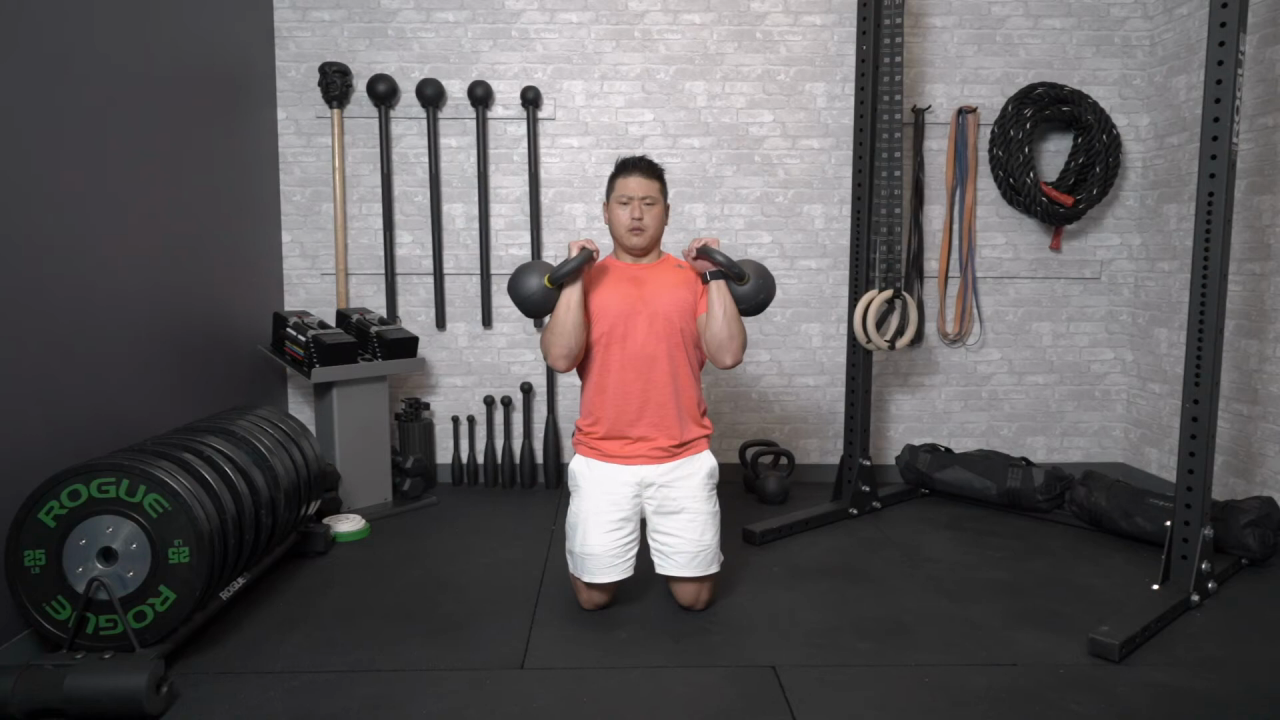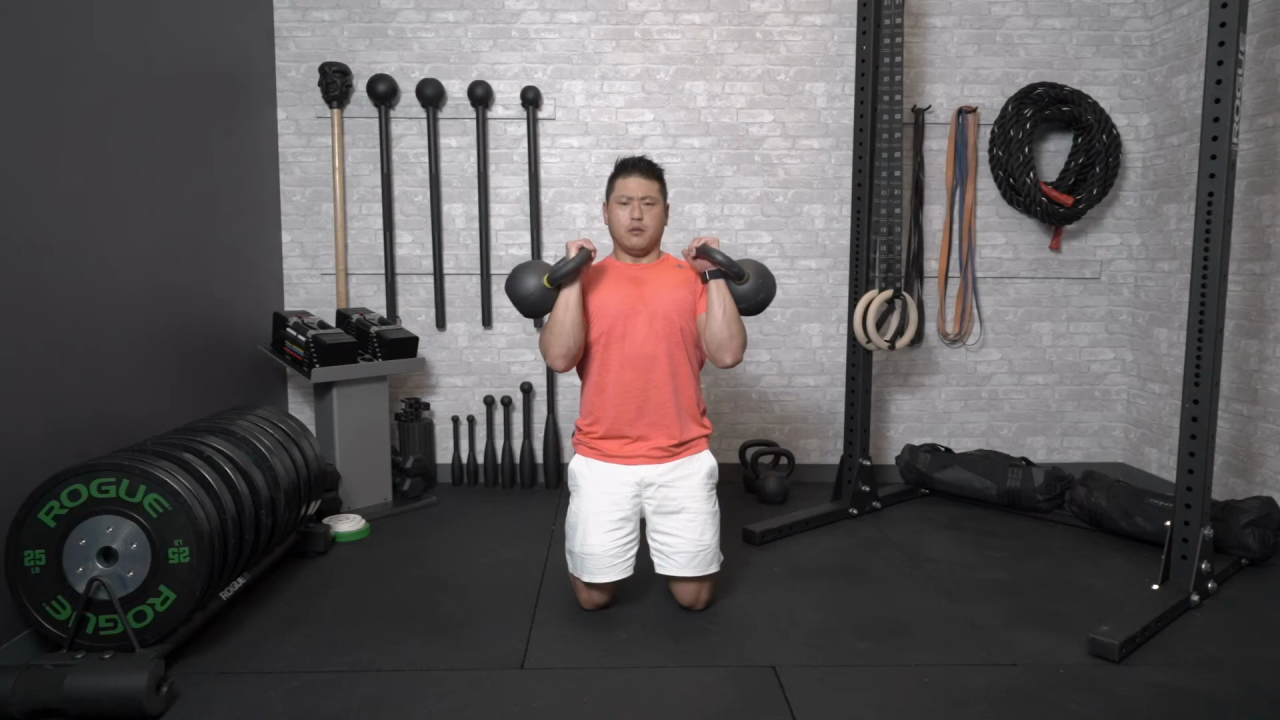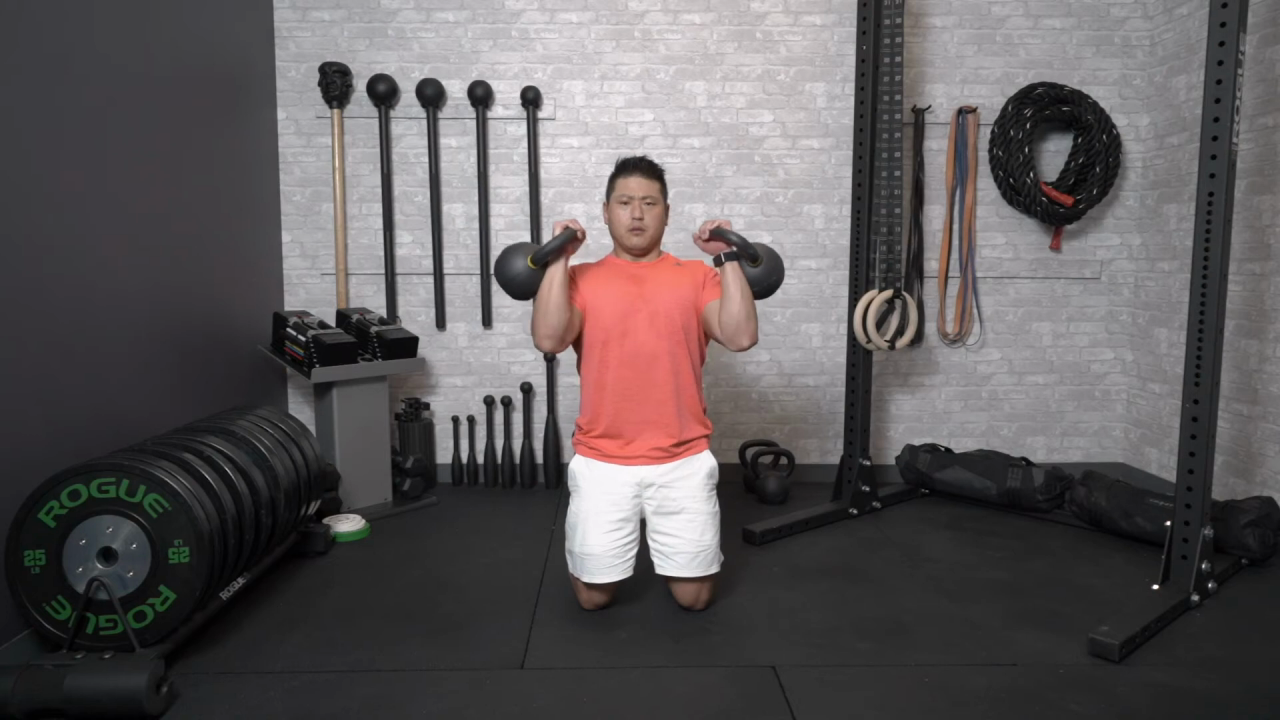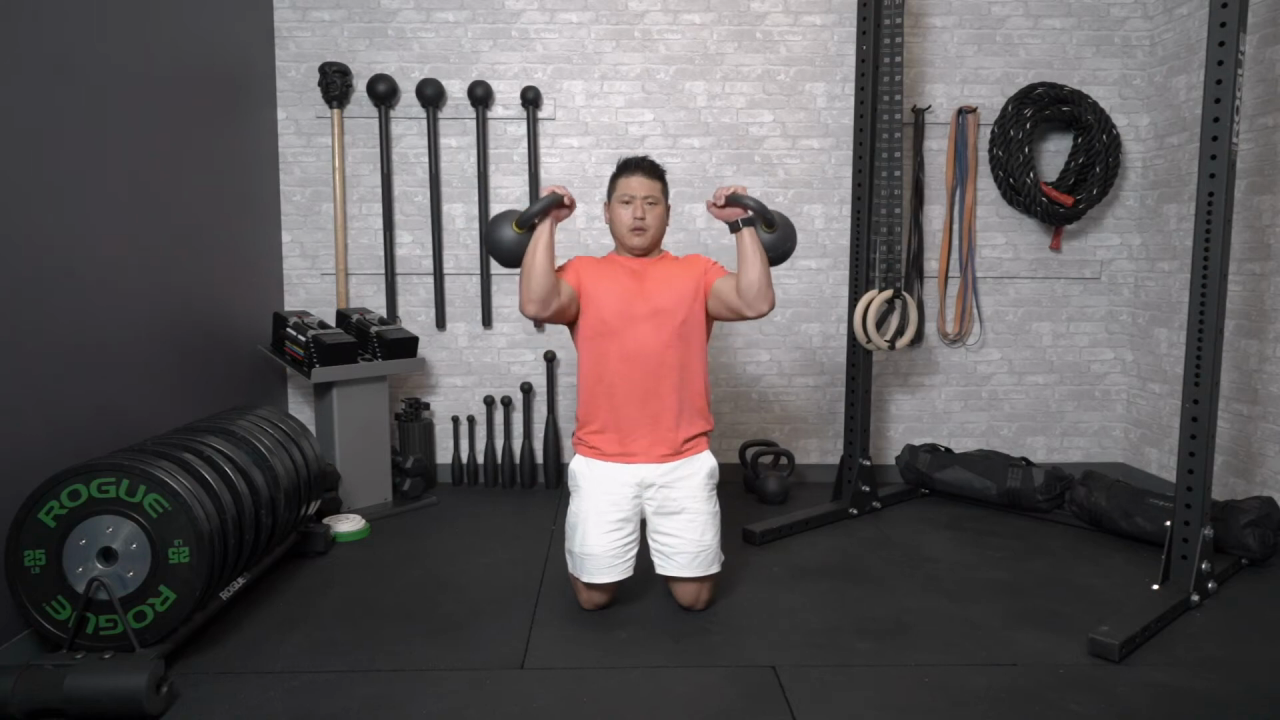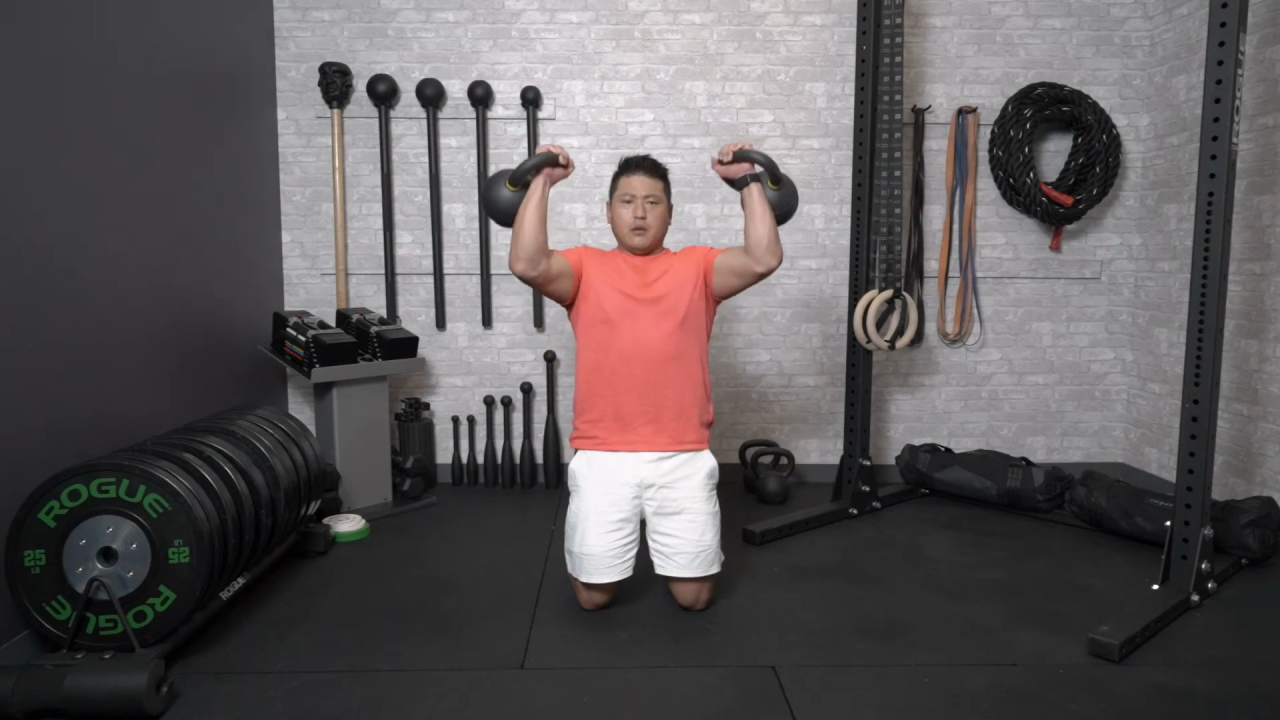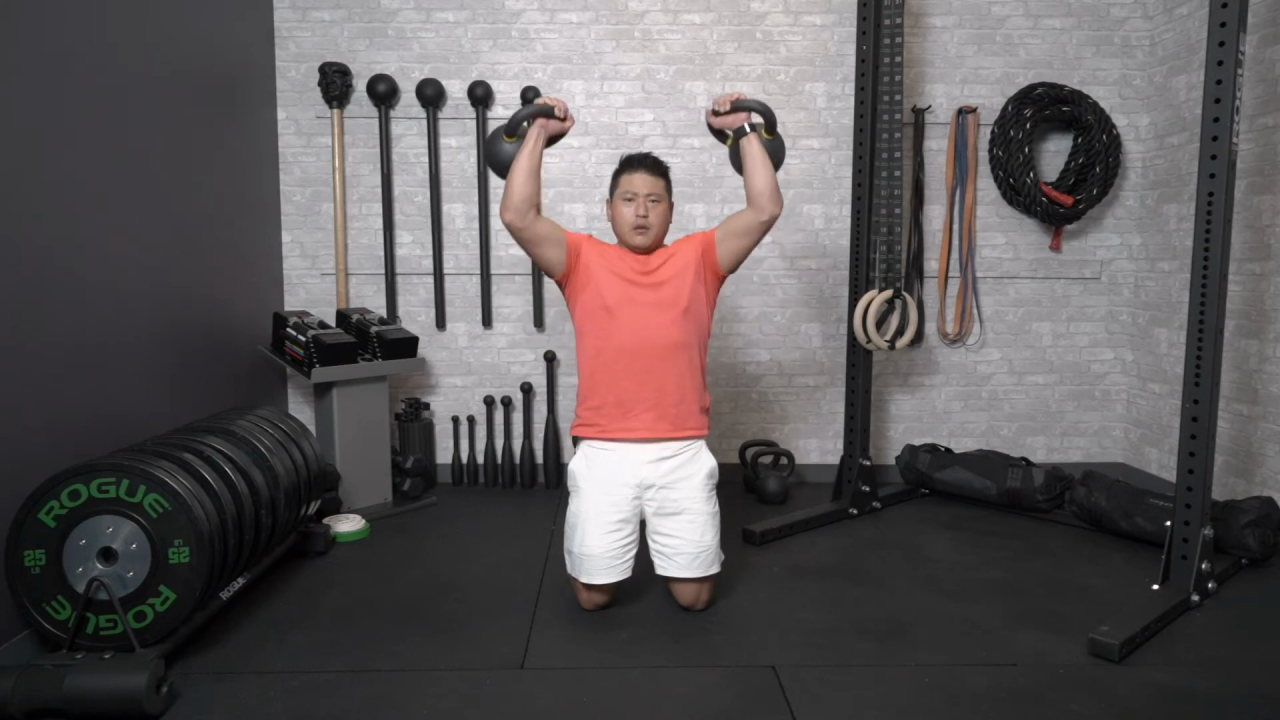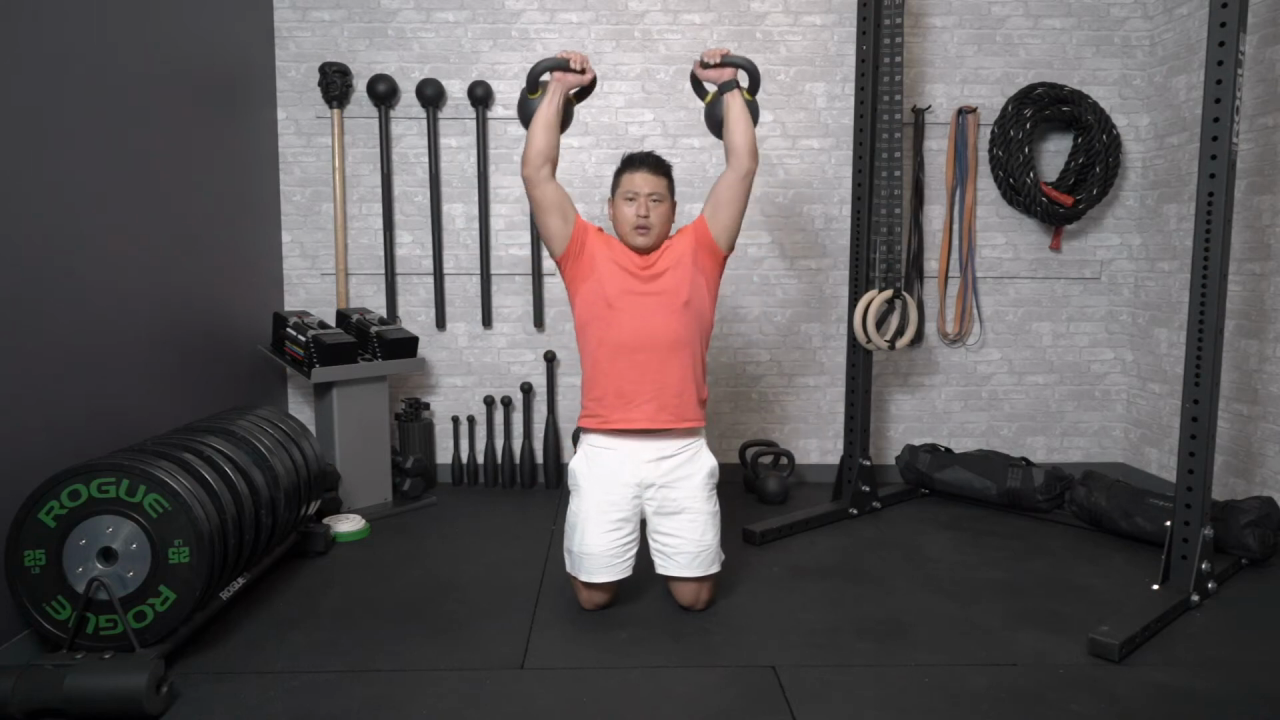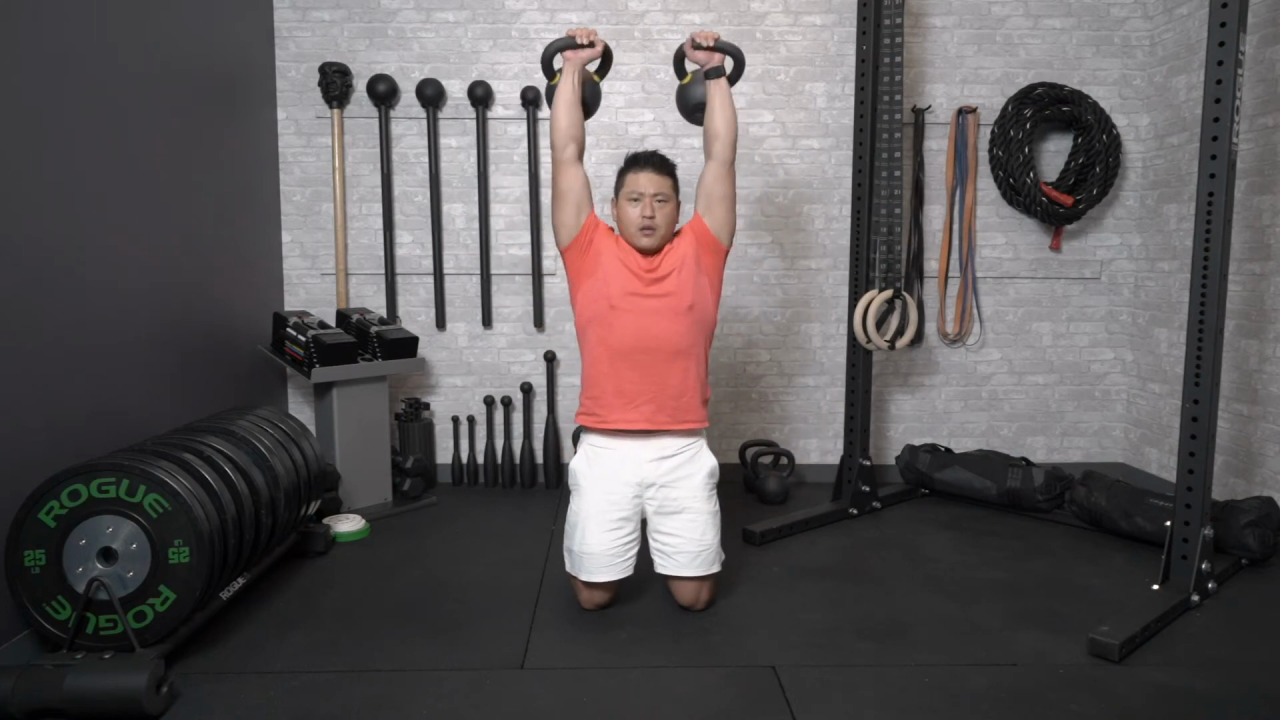
dt=0.5s
person 1, frame 1
left shoulder: (693, 277)
right shoulder: (584, 279)
left elbow: (728, 354)
right elbow: (560, 358)
left wrist: (715, 276)
right wrist: (574, 278)
left hip: (682, 460)
right hip: (602, 461)
left knee: (694, 595)
right knee: (594, 595)
left ankle: (665, 546)
person 1, frame 2
left shoulder: (693, 277)
right shoulder: (584, 279)
left elbow: (727, 353)
right elbow: (558, 357)
left wrist: (715, 275)
right wrist: (572, 277)
left hip: (683, 460)
right hip: (602, 461)
left knee: (694, 594)
right knee: (594, 593)
left ankle: (665, 541)
person 1, frame 3
left shoulder: (696, 276)
right shoulder: (582, 278)
left elbow: (742, 336)
right elbow: (548, 339)
left wrist: (727, 257)
right wrist: (558, 258)
left hip: (683, 461)
right hip: (602, 462)
left knee: (694, 594)
right knee: (594, 593)
left ankle: (666, 545)
right ankle: (606, 549)
person 1, frame 4
left shoulder: (697, 272)
right shoulder: (583, 272)
left elbow: (756, 302)
right elbow: (536, 304)
left wrist: (742, 223)
right wrist: (546, 223)
left hip: (682, 461)
right hip: (602, 461)
left knee: (693, 594)
right knee: (594, 593)
left ankle: (664, 544)
right ankle: (623, 542)
person 1, frame 5
left shoulder: (696, 267)
right shoulder: (585, 268)
left elbow: (764, 259)
right elbow: (526, 264)
left wrist: (749, 180)
right wrist: (541, 181)
left hip: (682, 457)
right hip: (603, 457)
left knee: (694, 593)
right knee: (593, 593)
left ankle: (664, 546)
right ankle: (607, 549)
person 1, frame 6
left shoulder: (698, 259)
right shoulder: (583, 261)
left elbow: (766, 208)
right elbow: (516, 215)
left wrist: (743, 130)
right wrist: (538, 133)
left hip: (682, 454)
right hip: (604, 453)
left knee: (694, 593)
right knee: (594, 593)
left ankle: (666, 544)
right ankle: (608, 546)
person 1, frame 7
left shoulder: (697, 254)
right shoulder: (586, 255)
left elbow: (741, 166)
right elbow: (537, 171)
left wrist: (728, 86)
right wrist: (558, 88)
left hip: (682, 450)
right hip: (606, 449)
left knee: (695, 593)
right knee: (594, 593)
left ankle: (667, 539)
right ankle: (615, 544)
person 1, frame 8
left shoulder: (699, 253)
right shoulder: (591, 253)
left elbow: (720, 155)
right elbow: (567, 153)
left wrist: (714, 70)
right wrist: (572, 66)
left hip: (682, 451)
right hip: (605, 450)
left knee: (694, 593)
right knee: (594, 592)
left ankle: (669, 541)
right ankle: (623, 540)
